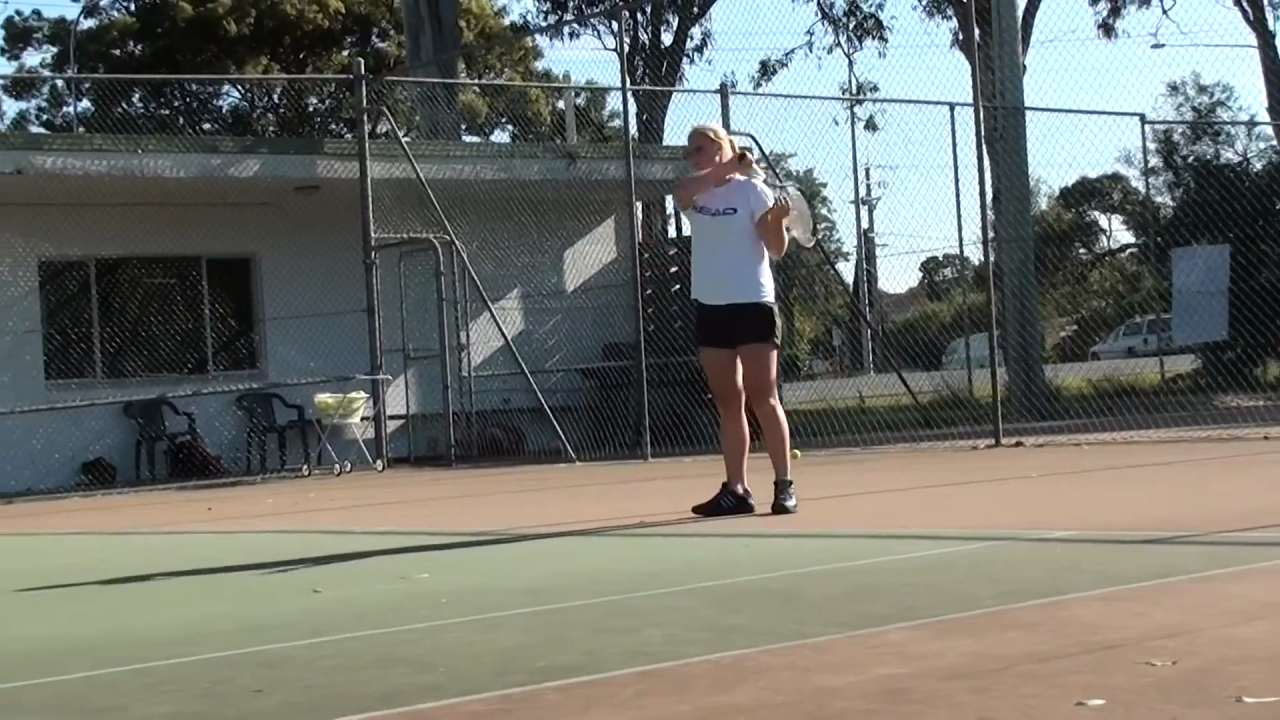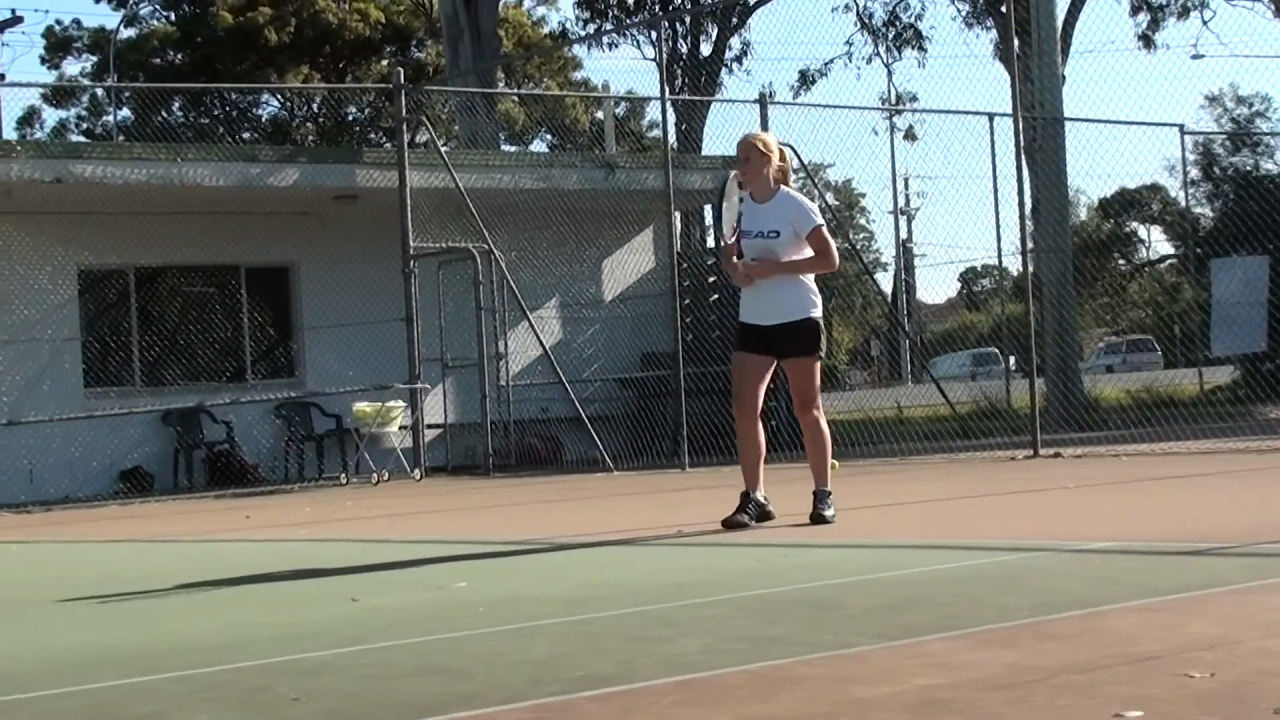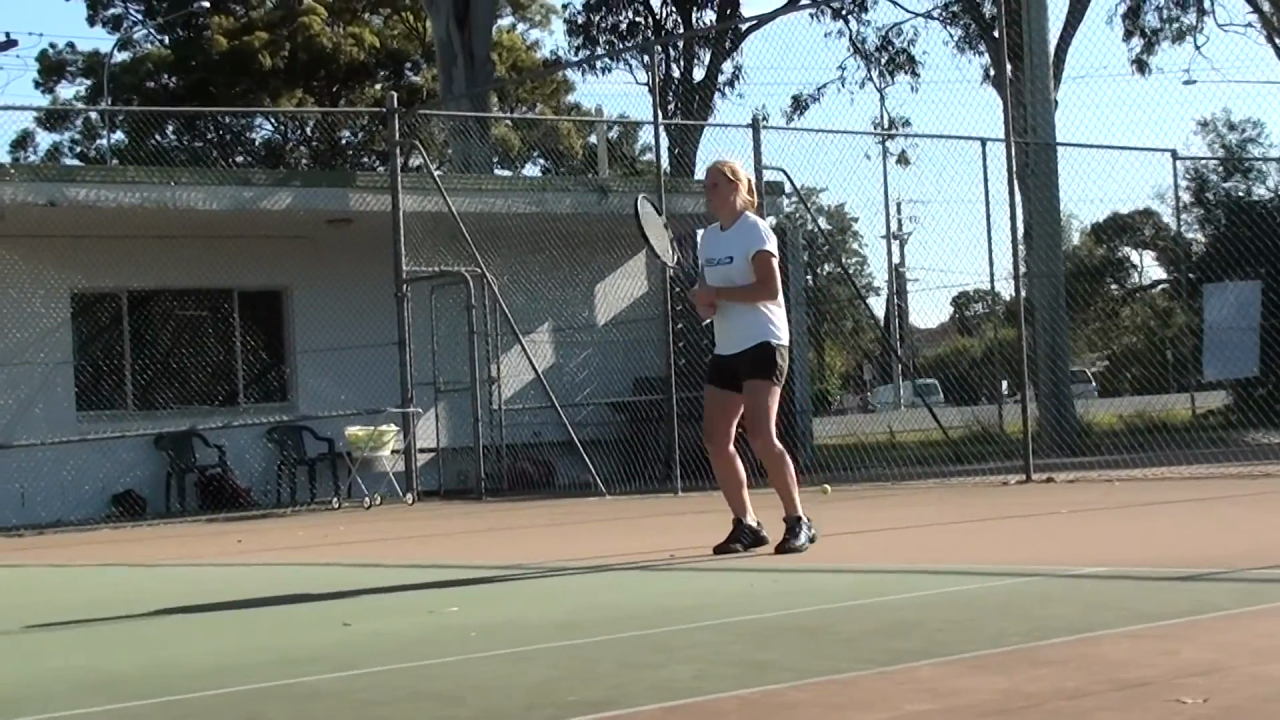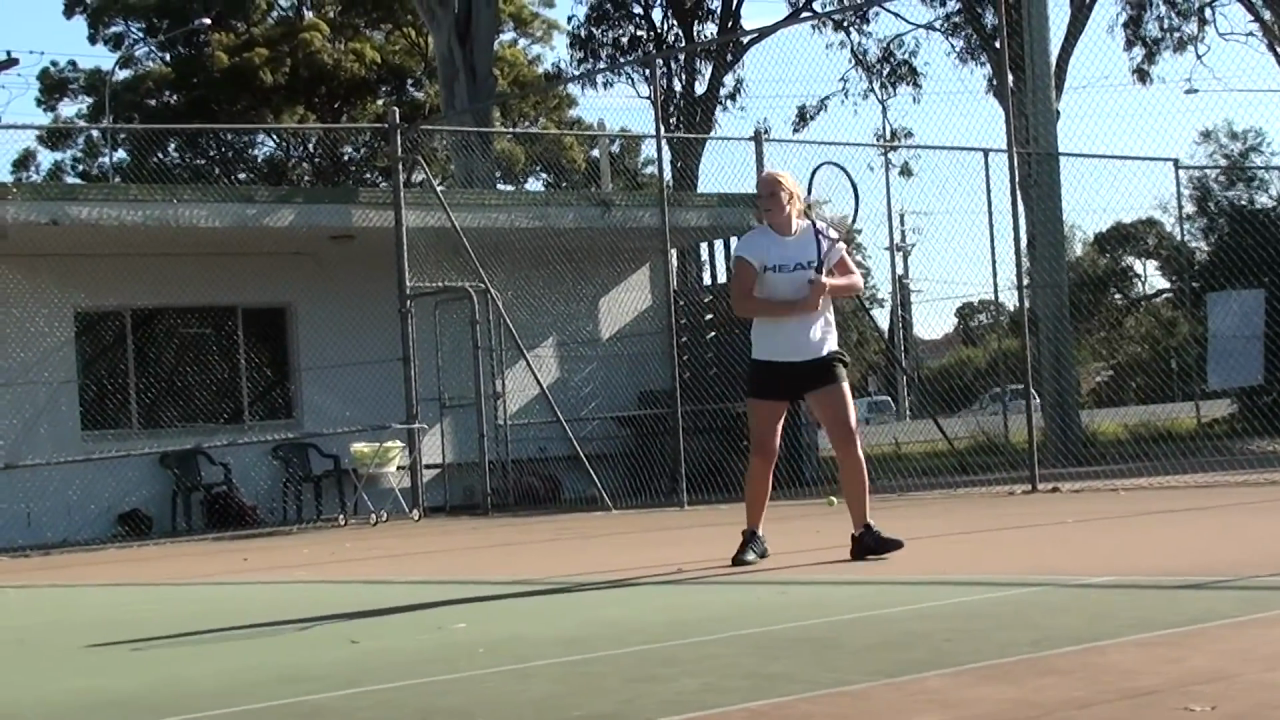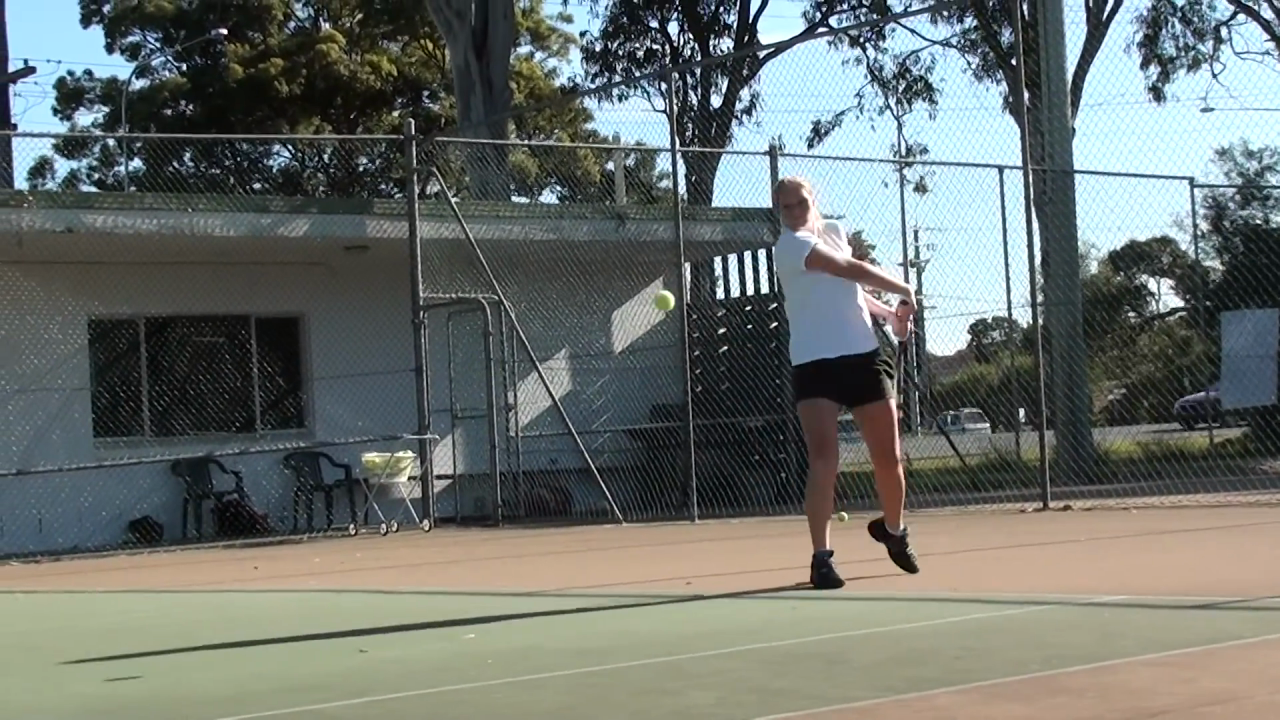
dt=0.7s
person 1, frame 1
left shoulder: (754, 189)
right shoulder: (690, 193)
left elbow: (777, 250)
right elbow: (685, 188)
left wrist: (778, 223)
right wrist: (730, 167)
left hip: (753, 303)
right hip: (710, 307)
left knee: (763, 398)
right knee: (728, 402)
left ankle: (784, 485)
right ankle: (736, 490)
person 1, frame 2
left shoulder: (797, 205)
right shoulder: (738, 208)
left elbow: (830, 260)
left wrist: (776, 267)
right wrist: (737, 271)
left hip: (798, 319)
right hip: (753, 322)
left knee: (807, 409)
right knee: (744, 409)
left ankle: (823, 495)
right ankle: (754, 499)
person 1, frame 3
left shoulder: (755, 232)
right shoulder: (707, 238)
left elbow: (770, 288)
left wrist: (719, 297)
right wrist: (704, 303)
left hip: (763, 345)
right hip: (727, 350)
left knee: (761, 436)
right knee: (715, 441)
left ankle: (797, 521)
right ankle: (746, 526)
person 1, frame 4
left shoulder: (821, 236)
right shoulder: (750, 244)
left elbow: (855, 280)
right elbow: (741, 303)
left wrist: (830, 286)
right wrist: (797, 306)
left hip: (821, 355)
right hip: (770, 362)
left knee: (848, 440)
right knee: (762, 454)
left ankle: (863, 533)
right ankle: (753, 536)
person 1, frame 5
left shoulder: (830, 233)
right shoulder: (789, 245)
left elbow: (851, 276)
right elbow: (853, 269)
left wrist: (885, 312)
right wrist: (902, 288)
left hip: (863, 357)
right hip: (815, 366)
left knee: (888, 458)
right knee: (824, 461)
left ankle: (893, 529)
right ankle: (821, 558)
